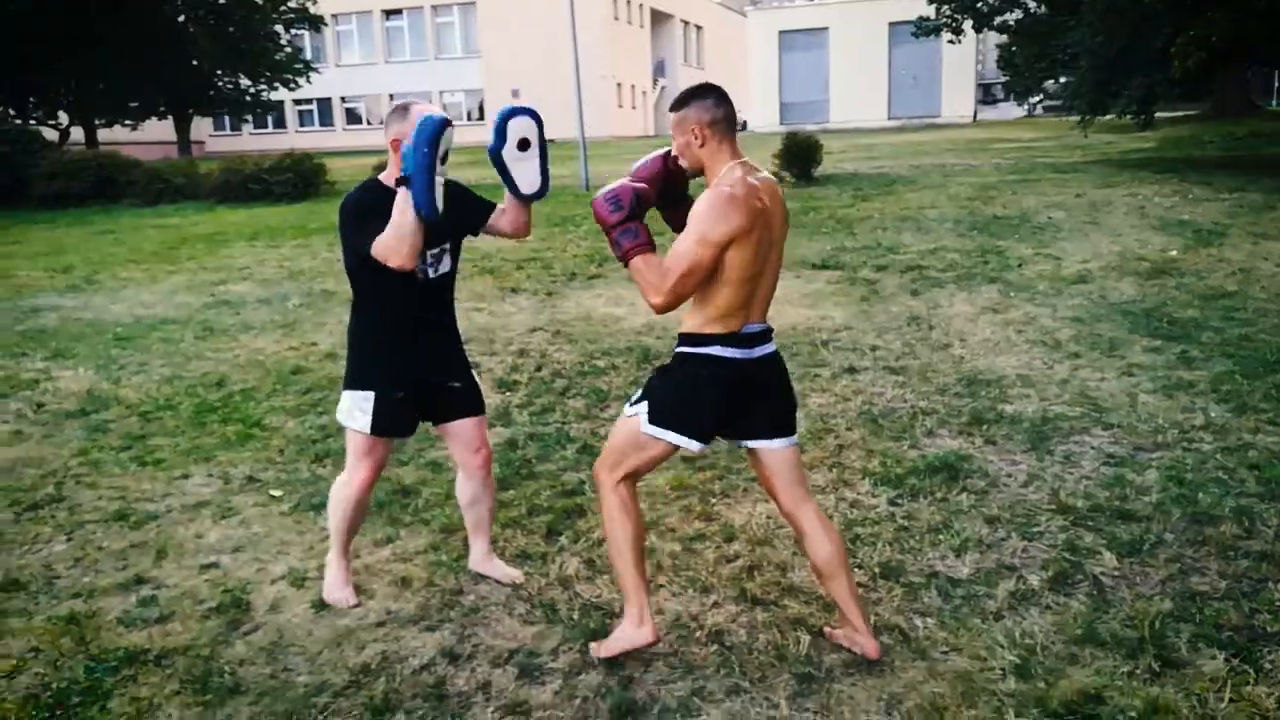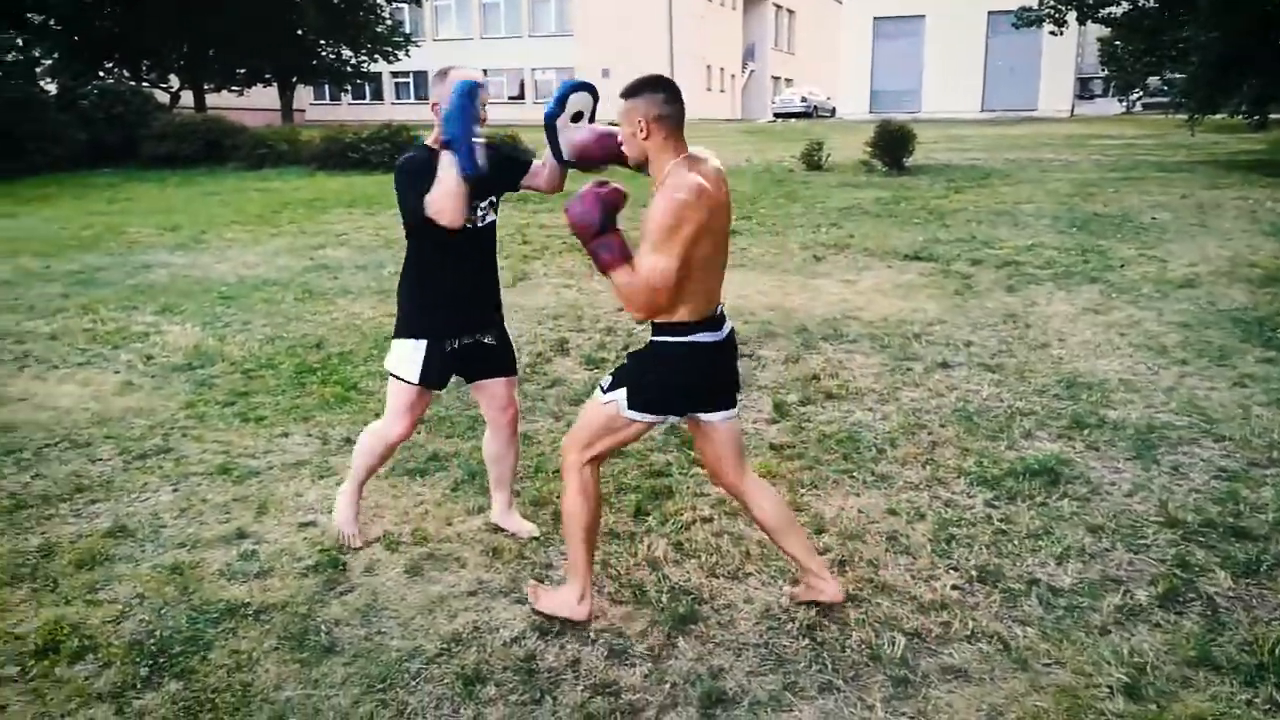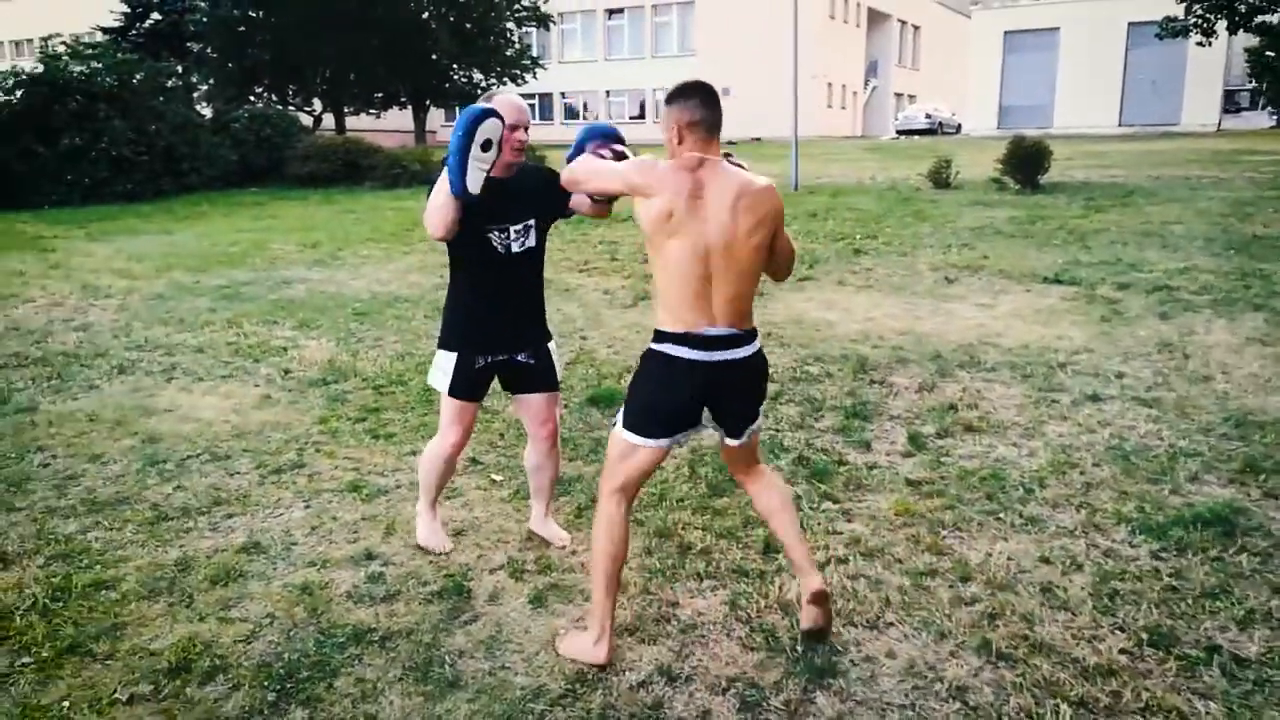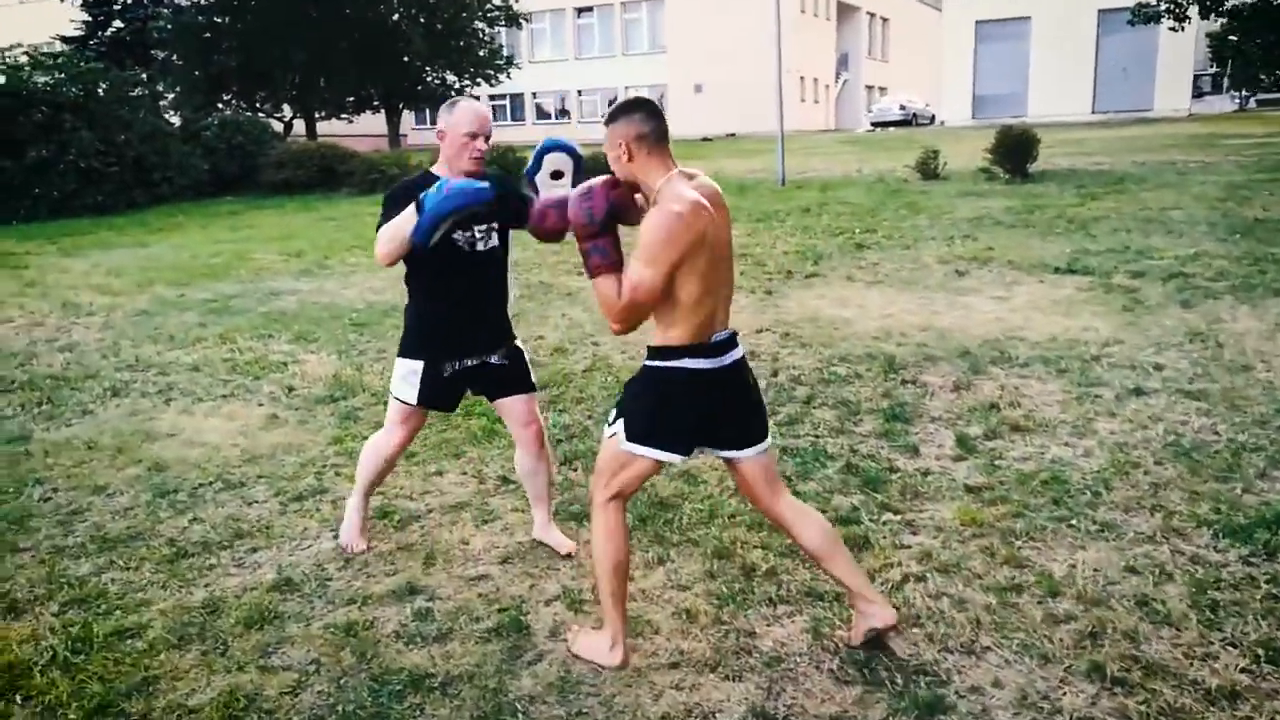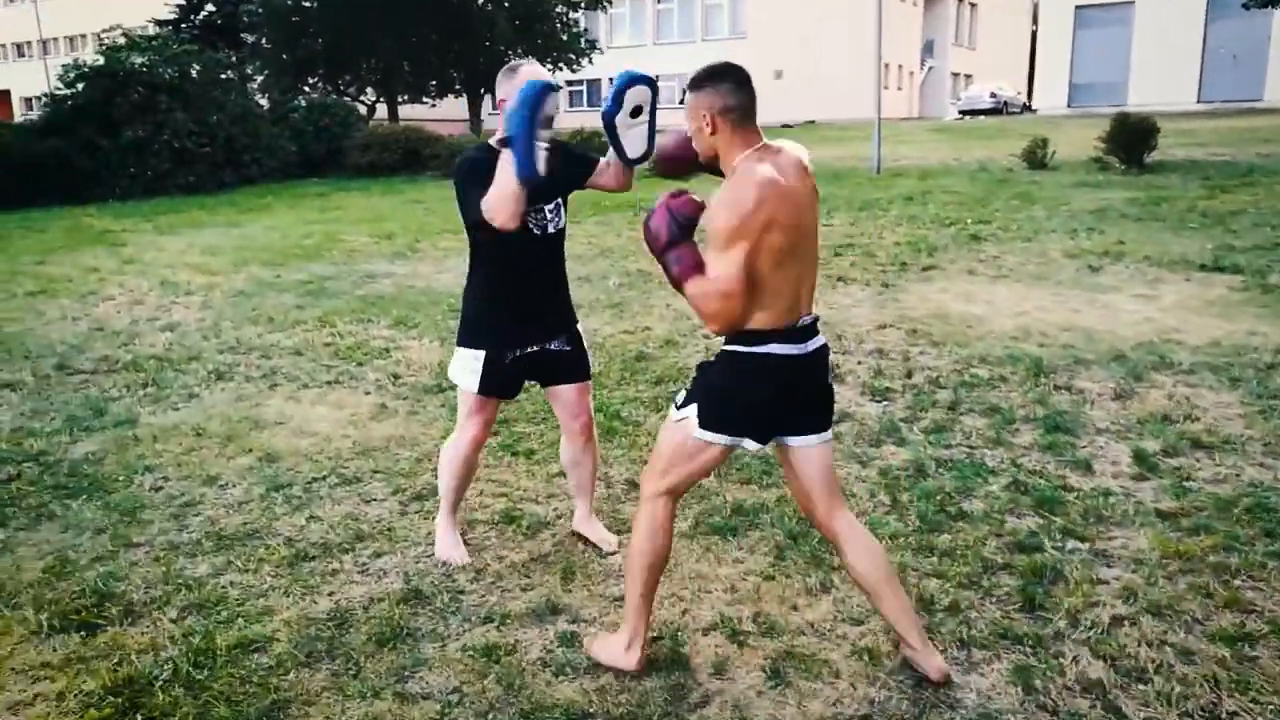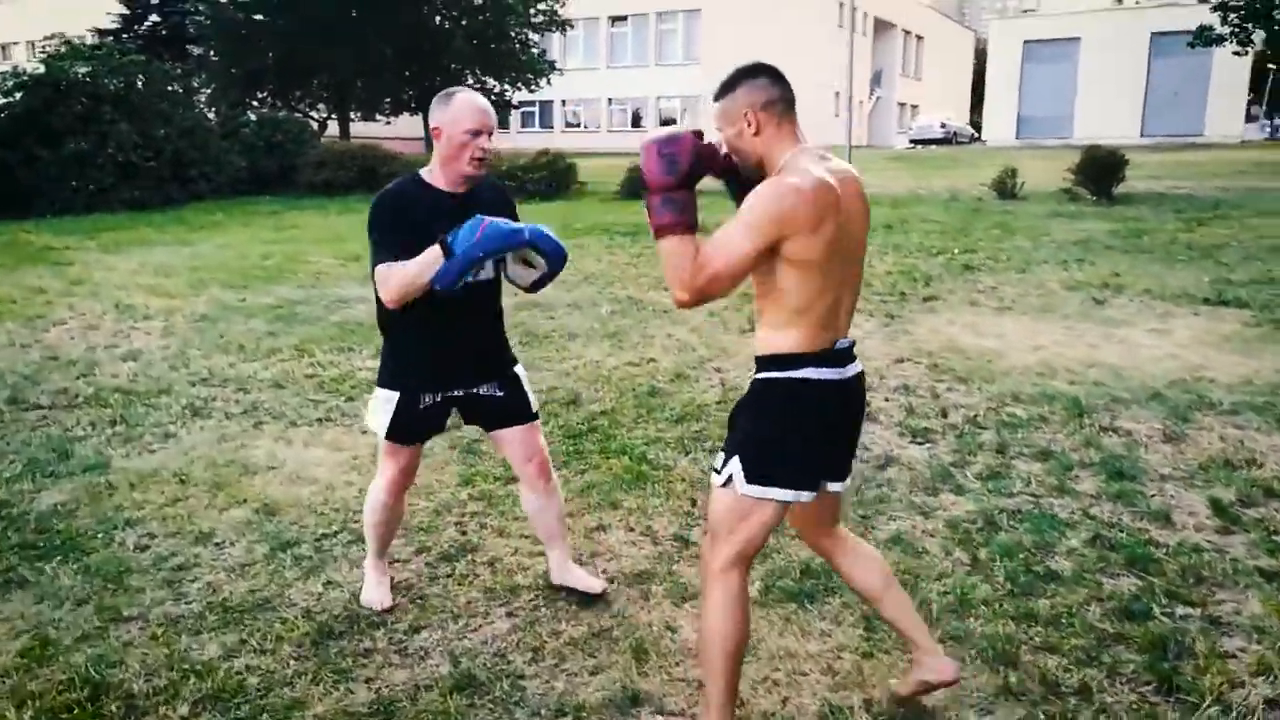
dt=0.7s
person 1, frame 1
left shoulder: (722, 199)
right shoulder: (766, 188)
left elbow: (663, 294)
left wrist: (622, 224)
right wrist: (668, 197)
left hip: (705, 365)
right hip: (759, 360)
left knee: (611, 474)
right knee: (796, 500)
left ankle: (636, 618)
right ankle: (859, 629)
person 1, frame 2
left shoulder: (679, 198)
right shoulder: (705, 167)
left elbow: (645, 303)
left wrist: (598, 236)
left hip: (674, 355)
right hip: (714, 345)
left knee: (577, 455)
right knee: (733, 473)
left ankle: (577, 593)
right ankle: (820, 578)
person 1, frame 3
left shoulder: (655, 177)
right shoulder: (763, 192)
left elbow: (574, 176)
right elbow: (782, 268)
left wrist: (603, 154)
left hip: (675, 362)
right hip: (740, 360)
left knee: (615, 491)
right knee: (748, 468)
left ankle: (595, 636)
right ankle: (807, 577)
person 1, frame 4
left shoulder: (666, 216)
right shoulder: (702, 190)
left elbow: (621, 316)
left wrist: (595, 237)
left hip: (675, 378)
right hip: (728, 369)
left knee: (607, 496)
right knee: (773, 497)
left ankle: (610, 639)
right ankle: (870, 605)
person 1, frame 5
left shoulder: (738, 200)
right shoulder: (793, 161)
left elbow: (720, 316)
left wrist: (673, 248)
left hip: (748, 363)
right hip: (804, 356)
left knee: (658, 488)
right knee: (828, 508)
left ankle: (630, 639)
right ankle: (919, 646)
person 1, frame 6
left shoulder: (786, 194)
right shoulder: (841, 178)
left elbow: (688, 288)
left wrist: (668, 193)
right wrist: (739, 179)
left hip: (790, 394)
right hip: (840, 381)
left knee: (723, 560)
right knee: (825, 533)
right ankle: (929, 655)
person 2, frame 1
left shoulder: (448, 193)
right shoulder: (361, 205)
left elbow: (515, 225)
right elbow: (402, 257)
right wrist: (411, 183)
left hip: (442, 356)
right hip: (381, 365)
left knee: (477, 455)
right knee: (363, 473)
left ankle: (481, 552)
right ankle: (336, 563)
person 2, frame 2
left shoulder: (492, 153)
right shoulder: (414, 167)
left elbow: (549, 182)
right elbow: (451, 215)
right wrist: (455, 144)
left hip: (482, 317)
right hip: (427, 320)
left knee: (504, 415)
right knee: (400, 422)
left ankle: (503, 507)
right ankle: (349, 493)
person 2, frame 3
left shoulder: (537, 181)
right shoulder: (456, 183)
left elbow: (598, 207)
right elbow: (438, 229)
right wrist: (460, 161)
left hip: (528, 333)
right hip: (469, 336)
left knee: (545, 429)
right knee: (453, 436)
left ankle: (541, 515)
right ankle: (426, 511)
person 2, frame 4
left shoulder: (495, 189)
right shoulder: (411, 192)
left elbow: (547, 225)
right elbow: (385, 253)
left wrist: (559, 194)
right wrist: (426, 206)
left hip: (494, 339)
right hip: (431, 342)
left knee: (530, 430)
right knee: (398, 436)
left ankle: (543, 522)
right ankle: (356, 506)
person 2, frame 5
left shoulder: (558, 155)
right shoulder: (476, 163)
left elbow: (616, 178)
right elbow: (505, 217)
right wrist: (516, 143)
left hip: (554, 318)
right hip: (493, 324)
left knee: (579, 421)
right knee: (473, 431)
left ankle: (585, 515)
right ankle: (446, 522)
person 2, frame 6
left shoulder: (493, 194)
right shoulder: (396, 203)
left elbow: (521, 269)
right elbow: (392, 290)
left wrist: (531, 261)
right wrist: (454, 253)
left hip: (489, 360)
right hip: (415, 368)
left knee: (534, 463)
right knee: (395, 474)
left ankle: (561, 562)
right ankle: (377, 564)
